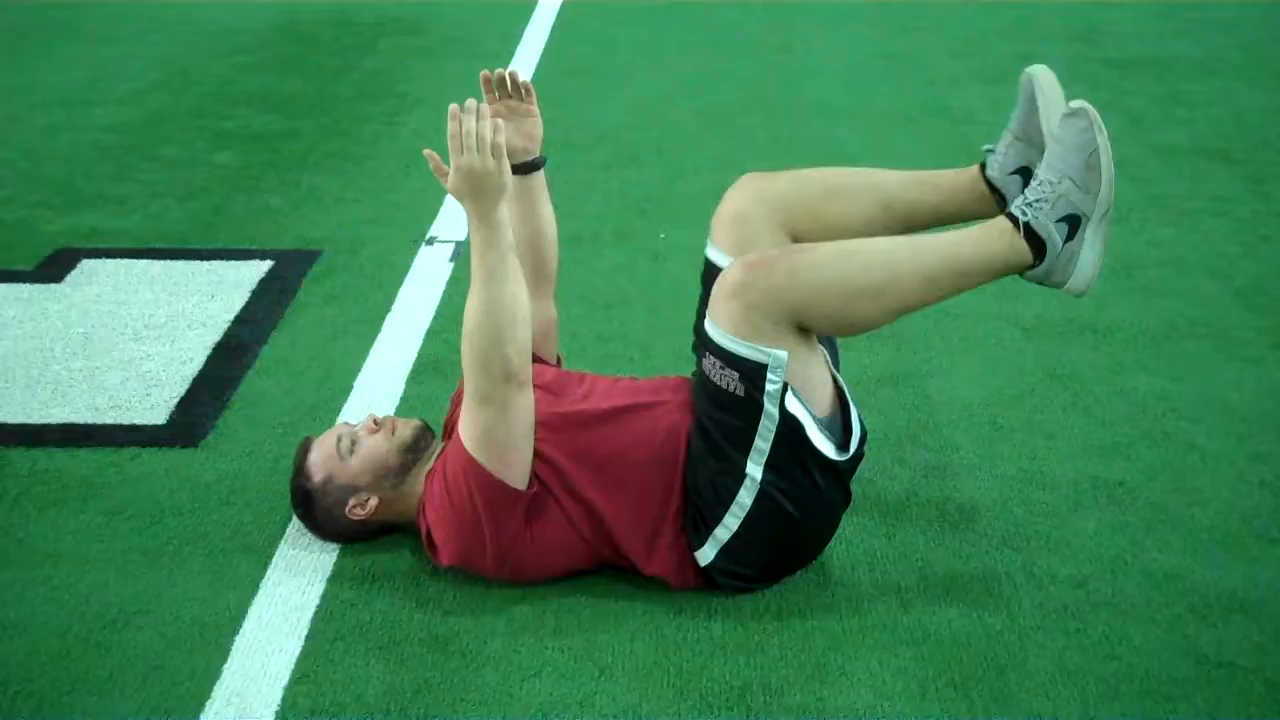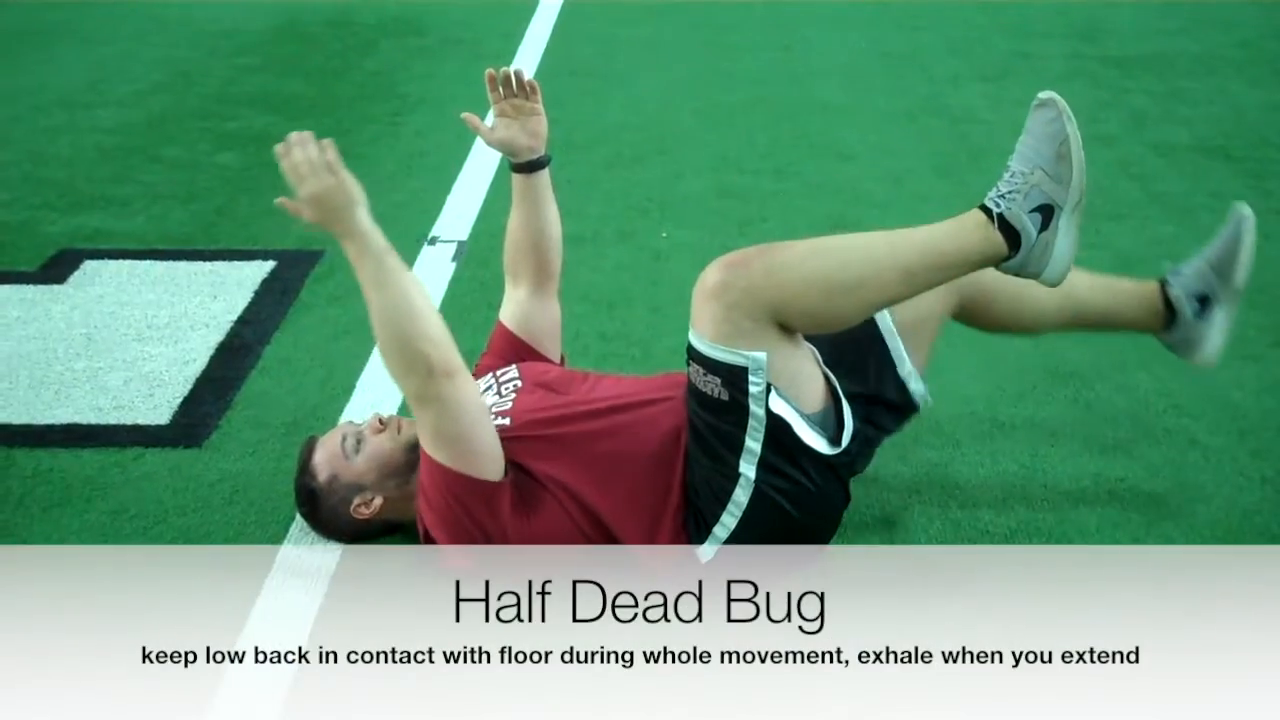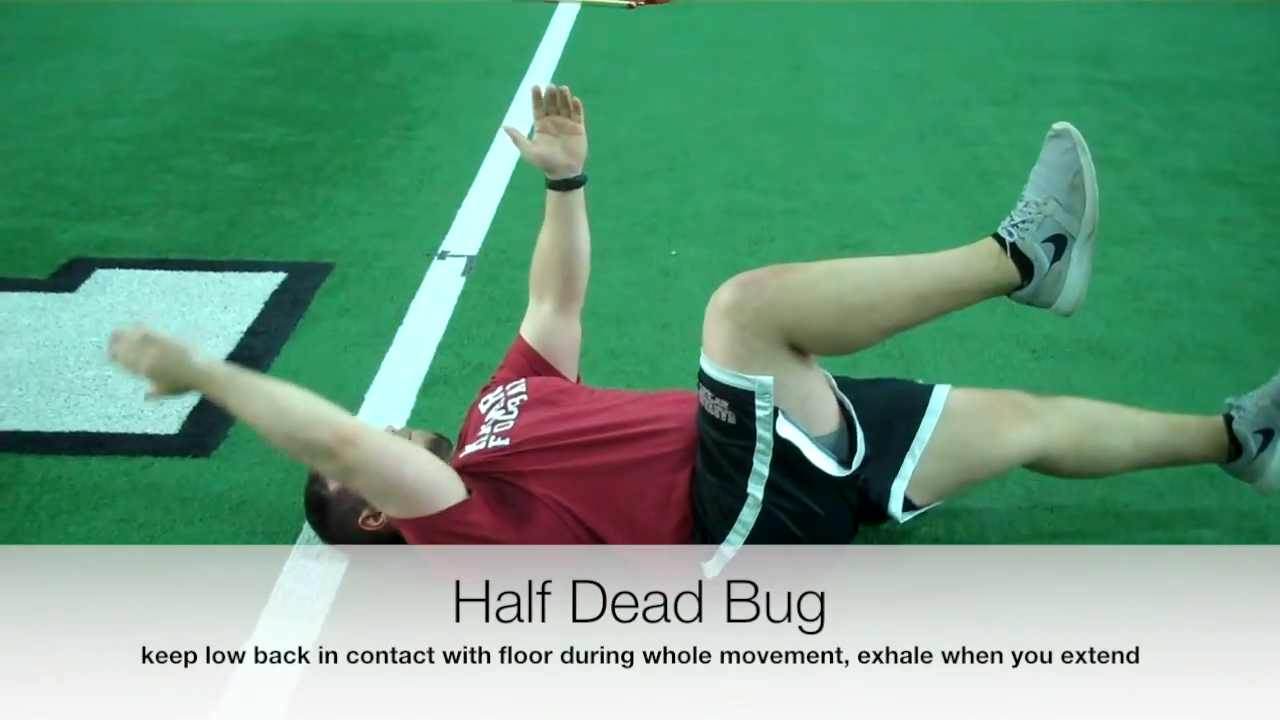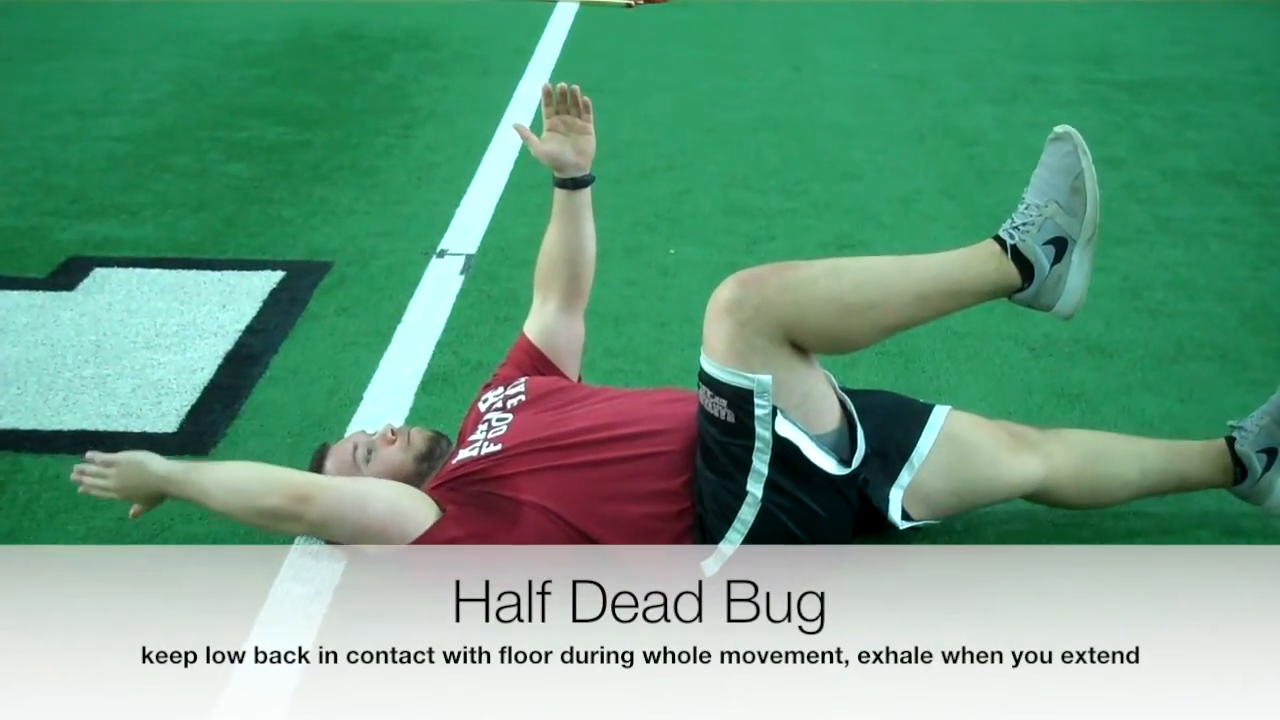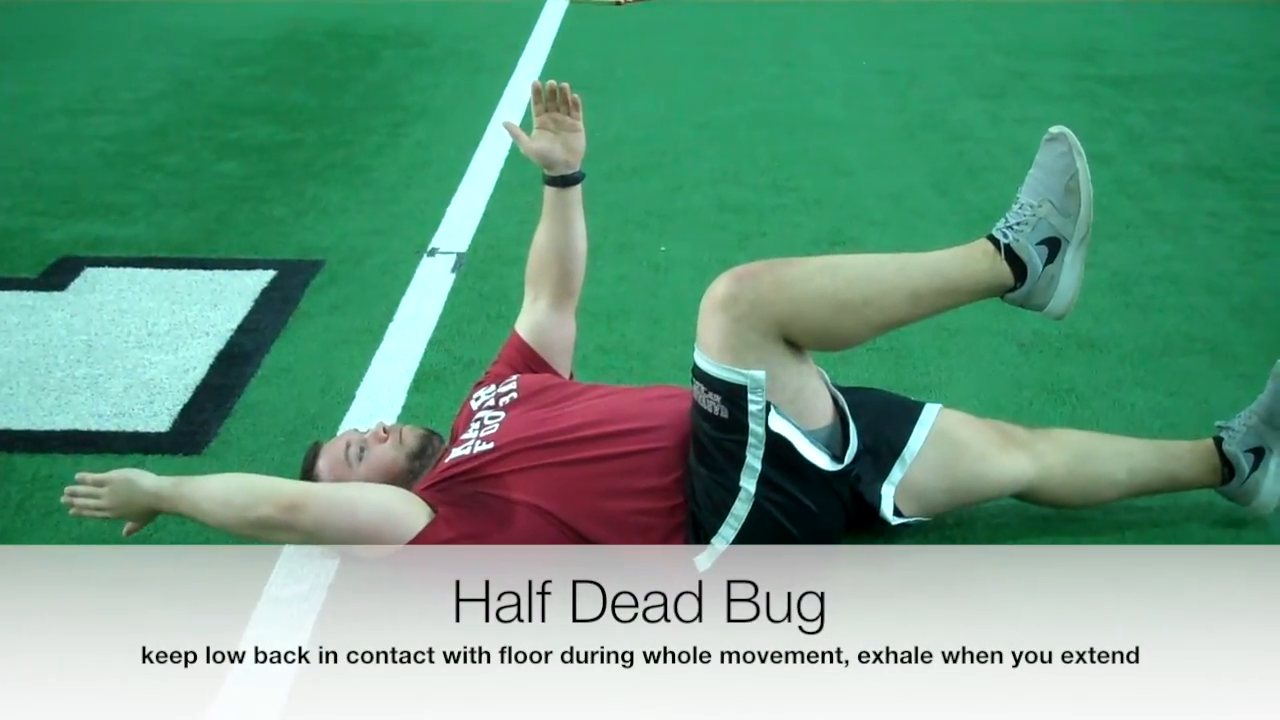
dt=0.7s
person 1, frame 1
left shoulder: (474, 424)
right shoulder: (465, 518)
left elbow: (532, 289)
right elbow: (503, 382)
left wrist: (524, 162)
right wrist: (484, 210)
left hip: (716, 428)
right hip: (749, 505)
left knee: (755, 203)
right knee: (758, 281)
left ankle: (999, 185)
right ankle: (1035, 237)
person 1, frame 2
left shoulder: (500, 386)
right shoulder: (455, 507)
left elbow: (532, 282)
right elbow: (431, 379)
left wrist: (527, 159)
right wrist: (352, 227)
left hip: (760, 437)
right hip: (746, 504)
left knee: (940, 263)
right knee: (733, 281)
left ankle: (1169, 306)
right ankle: (1009, 226)
person 1, frame 3
left shoulder: (506, 398)
right shoulder: (450, 520)
left elbow: (559, 298)
right elbow: (337, 436)
left wrist: (564, 181)
right wrist: (198, 370)
left hip: (779, 455)
right hip: (747, 512)
left knee: (1027, 418)
right knee: (744, 302)
right ankle: (1020, 256)
person 1, frame 4
left shoulder: (510, 399)
right shoulder: (450, 521)
left elbow: (561, 297)
right elbow: (298, 502)
left wrist: (571, 179)
right wrist: (165, 471)
left hip: (781, 456)
right hip: (747, 510)
left knee: (1020, 454)
right knee: (748, 299)
right ankle: (1022, 259)
person 1, frame 5
left shoulder: (500, 399)
right shoulder: (443, 518)
left elbow: (553, 297)
right elbow: (287, 512)
left wrist: (563, 180)
right wrist: (158, 491)
left hip: (769, 451)
right hip: (740, 511)
left knee: (1011, 451)
right knee: (741, 296)
right ankle: (1015, 258)
